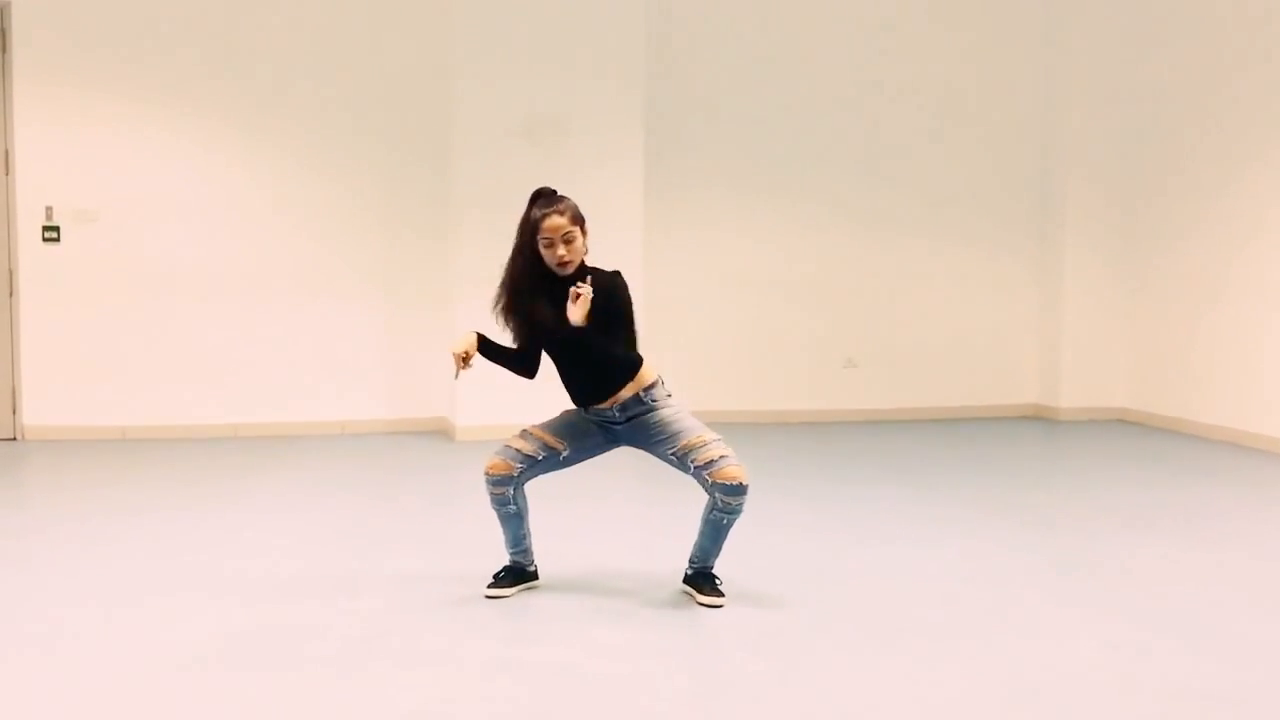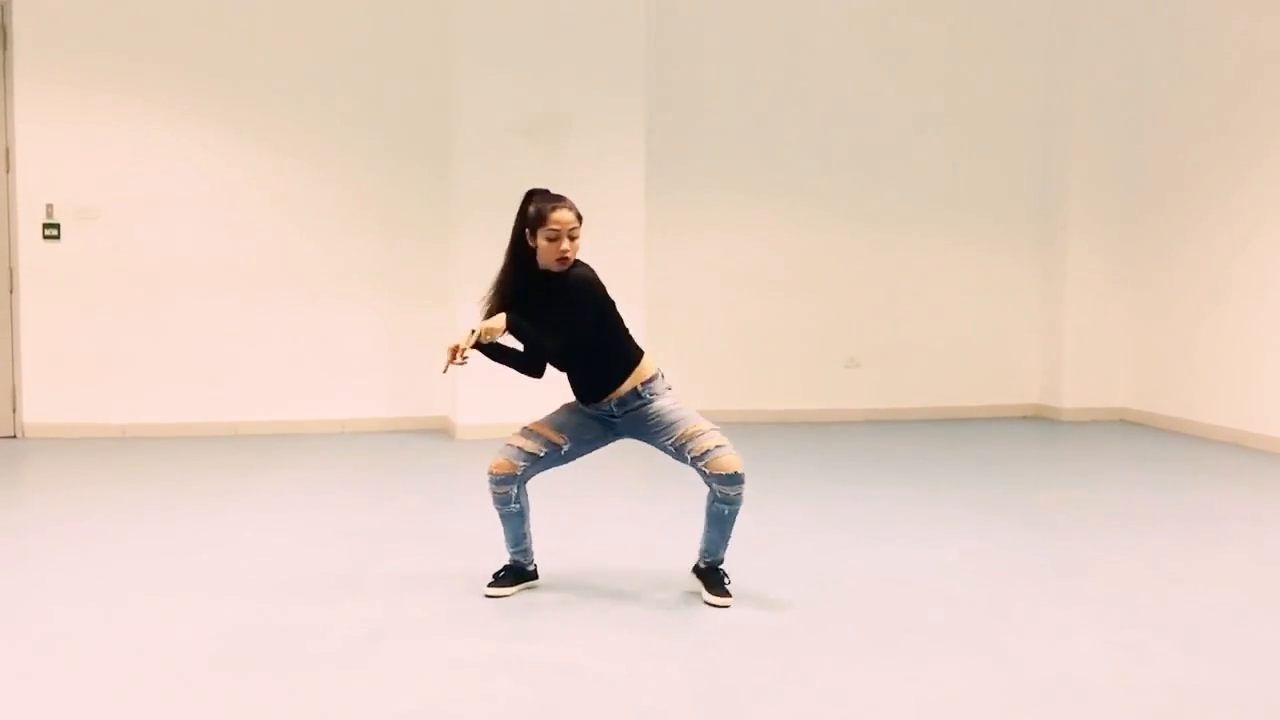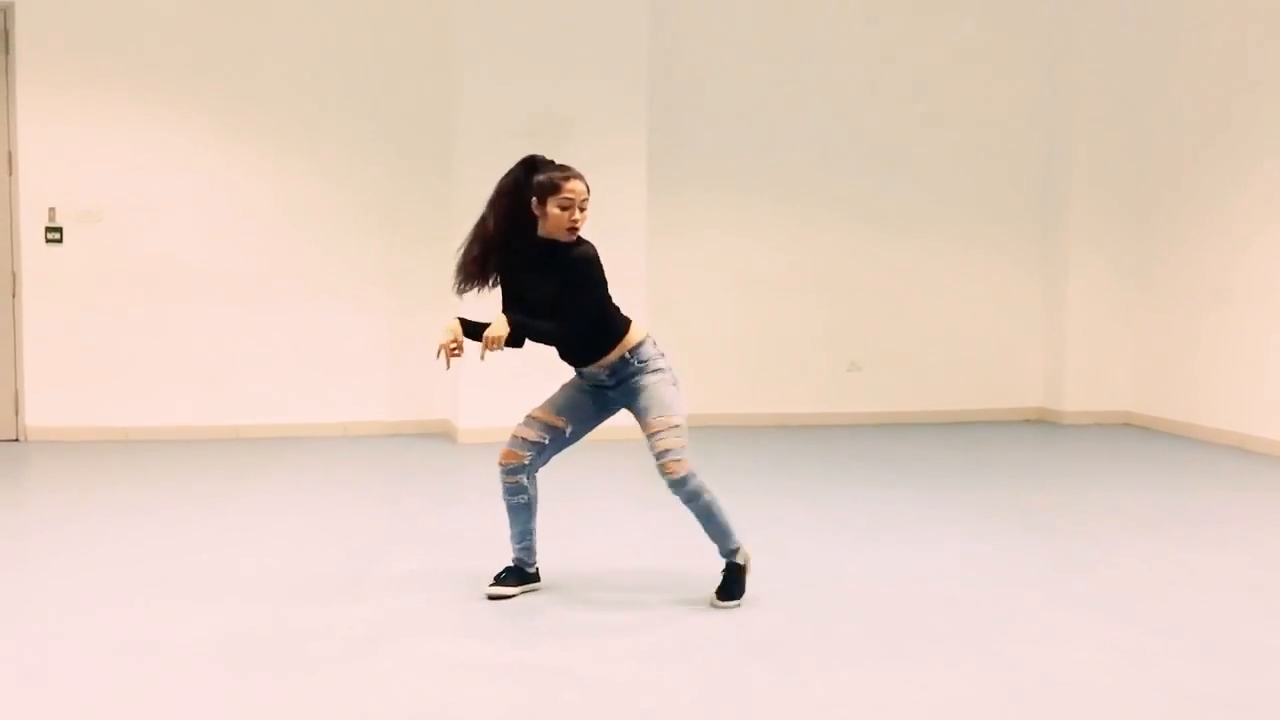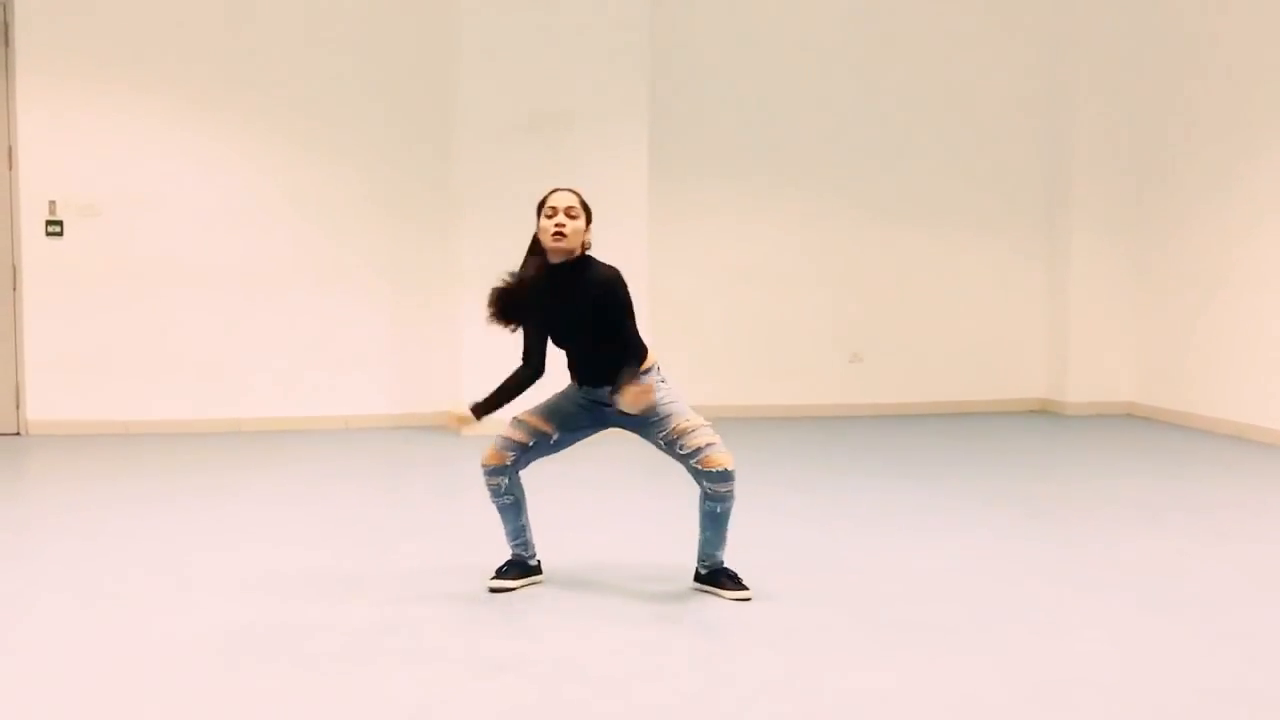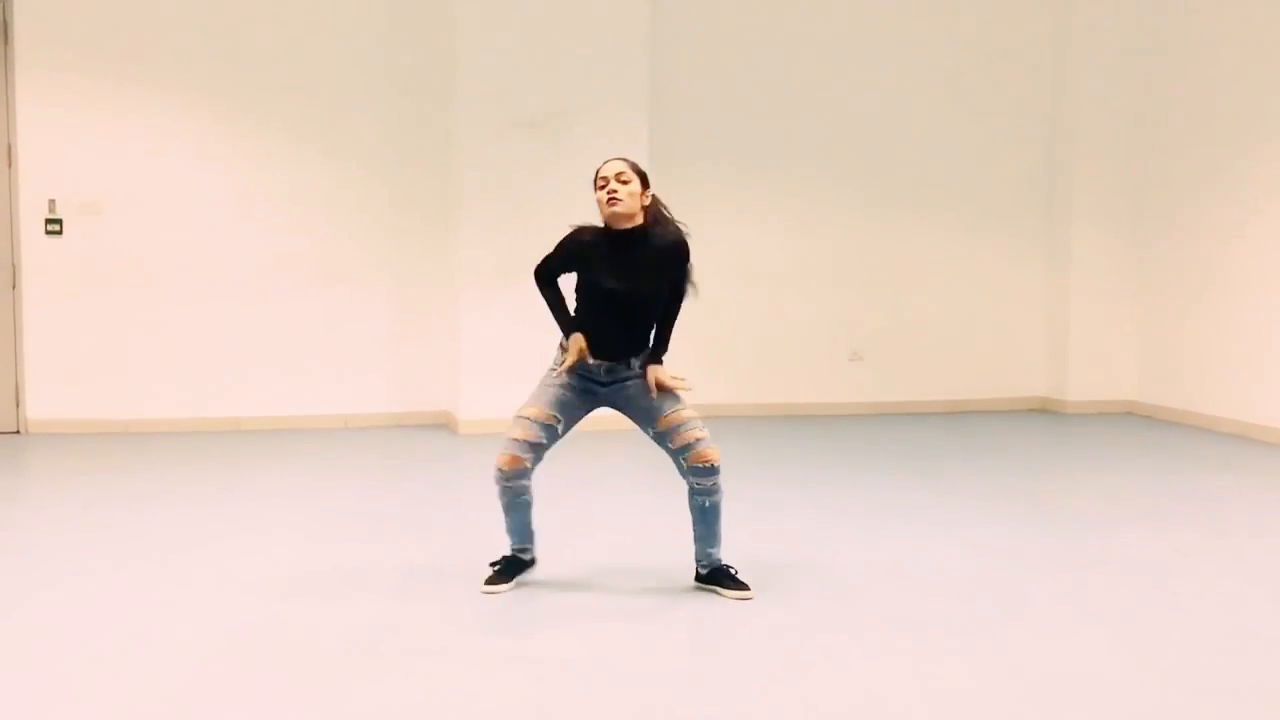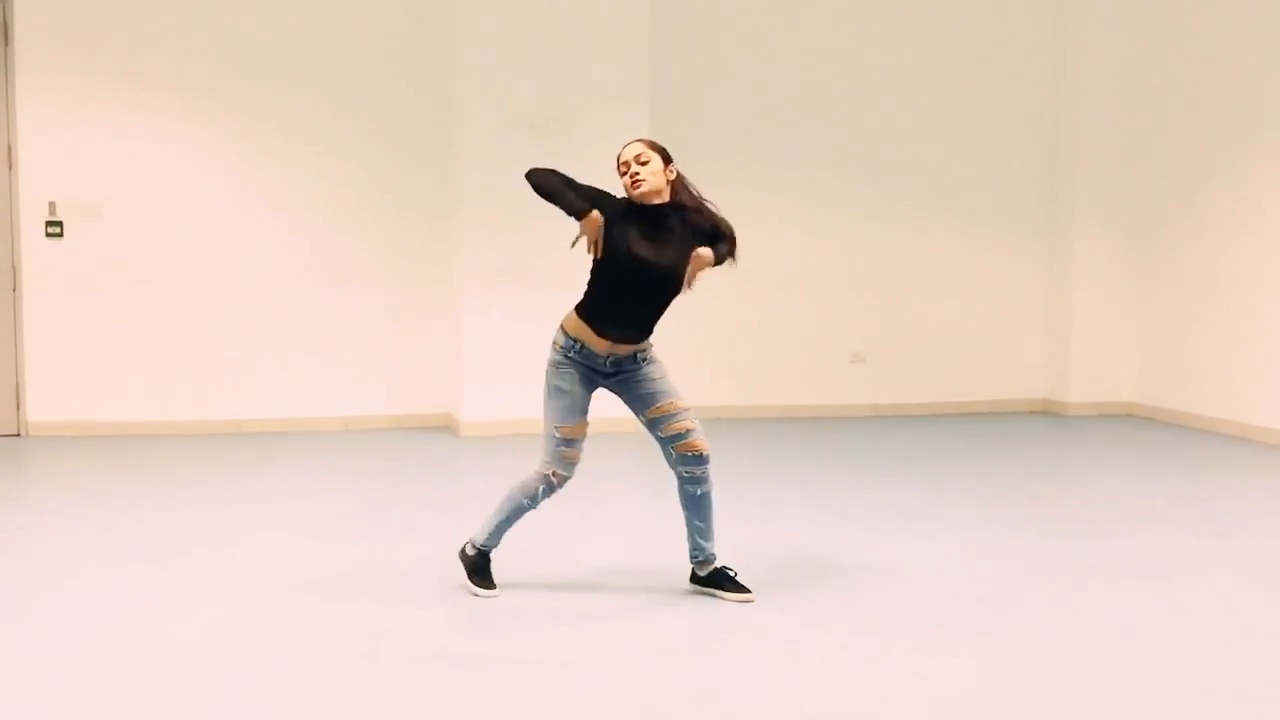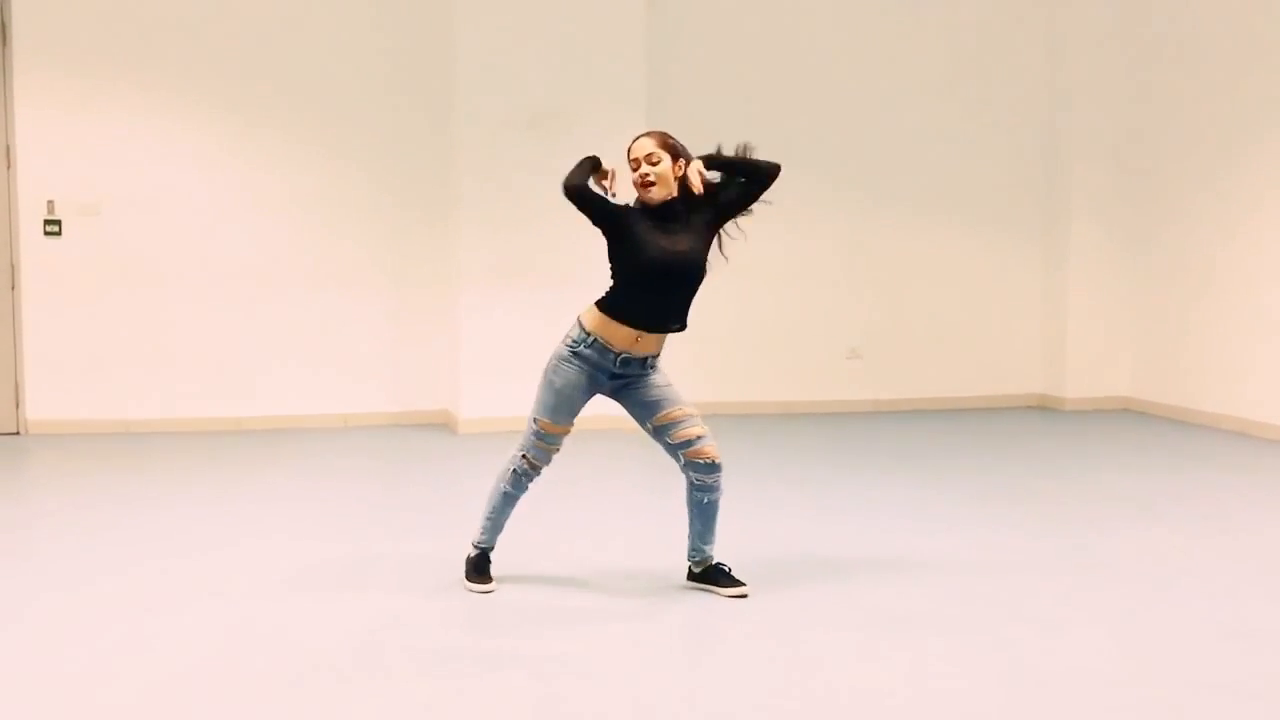
dt=0.3s
person 1, frame 1
left shoulder: (607, 284)
right shoulder: (536, 292)
left elbow: (623, 359)
right elbow: (529, 367)
left wrist: (580, 324)
right wrist: (479, 344)
left hip: (646, 408)
right hip: (590, 419)
left knee: (731, 482)
right knee: (501, 470)
left ankle: (699, 570)
right ankle: (522, 565)
person 1, frame 2
left shoulder: (581, 281)
right shoulder: (526, 291)
left elbow: (563, 352)
right elbow: (535, 365)
left wrist: (509, 322)
right wrist: (479, 341)
left hip: (645, 400)
right hip: (592, 411)
left knee: (727, 472)
right knee: (504, 470)
left ankle: (709, 565)
right ankle: (522, 564)
person 1, frame 3
left shoulder: (580, 256)
right shoulder: (517, 259)
left elbow: (571, 332)
right elbow: (514, 329)
left wrist: (514, 327)
right wrist: (461, 327)
left hip: (639, 368)
right hip: (591, 382)
left knee: (676, 470)
right knee: (515, 458)
left ankle: (735, 560)
right ankle: (524, 566)
person 1, frame 4
left shoulder: (603, 279)
right shoulder: (533, 289)
left elbow: (631, 354)
right elbow: (532, 368)
left wrist: (634, 391)
right wrist: (482, 409)
left hip: (640, 390)
right hip: (584, 397)
left knee: (718, 469)
right knee: (497, 461)
left ankle: (710, 567)
right ankle: (525, 559)
person 1, frame 5
left shoulder: (669, 246)
right shoulder: (585, 241)
right elbow: (545, 274)
left wrist: (654, 363)
right wrist: (571, 329)
left hip: (633, 374)
right hip: (576, 373)
left knee: (703, 461)
right knee: (512, 461)
left ankle: (709, 565)
right ankle: (520, 553)
person 1, frame 6
left shoulder: (689, 224)
right shoulder: (613, 213)
left elbow: (725, 240)
right elbow: (538, 176)
left wrist: (708, 253)
right wrist: (585, 211)
left hip: (634, 360)
right hip: (574, 357)
left knee: (693, 452)
right knee: (557, 470)
left ankle: (704, 567)
right ankle: (478, 550)
person 1, frame 7
left shoulder: (705, 214)
right shoulder: (624, 219)
left elbow: (767, 172)
right elbow: (573, 187)
left wrist: (710, 161)
right wrist: (592, 160)
left hip: (642, 369)
right hip: (586, 349)
left knee: (705, 461)
right knee: (532, 456)
left ankle: (701, 563)
right ankle: (481, 550)
